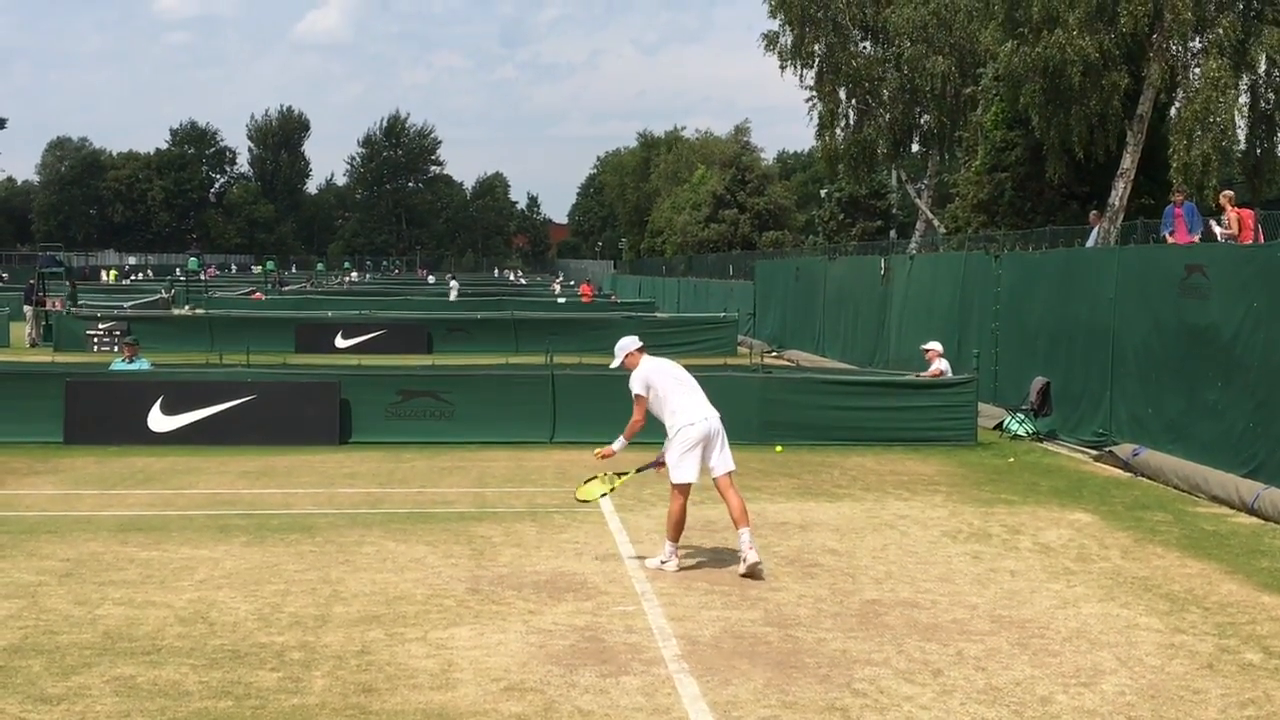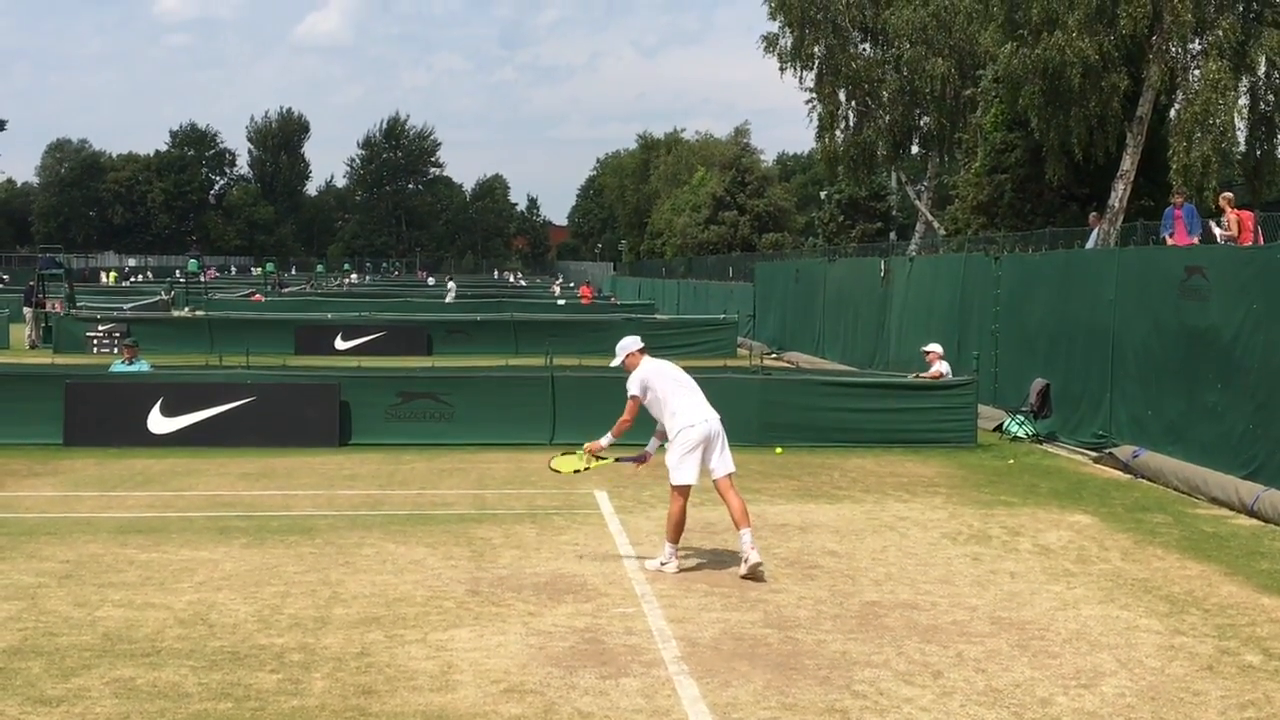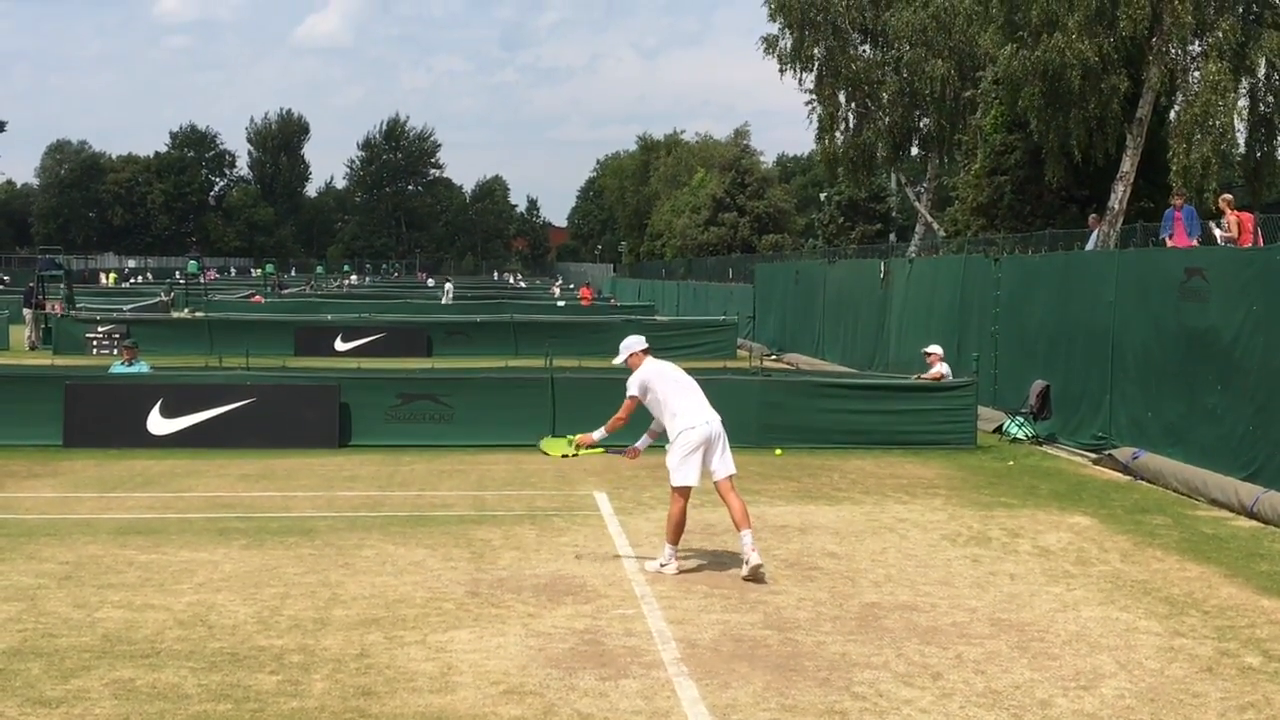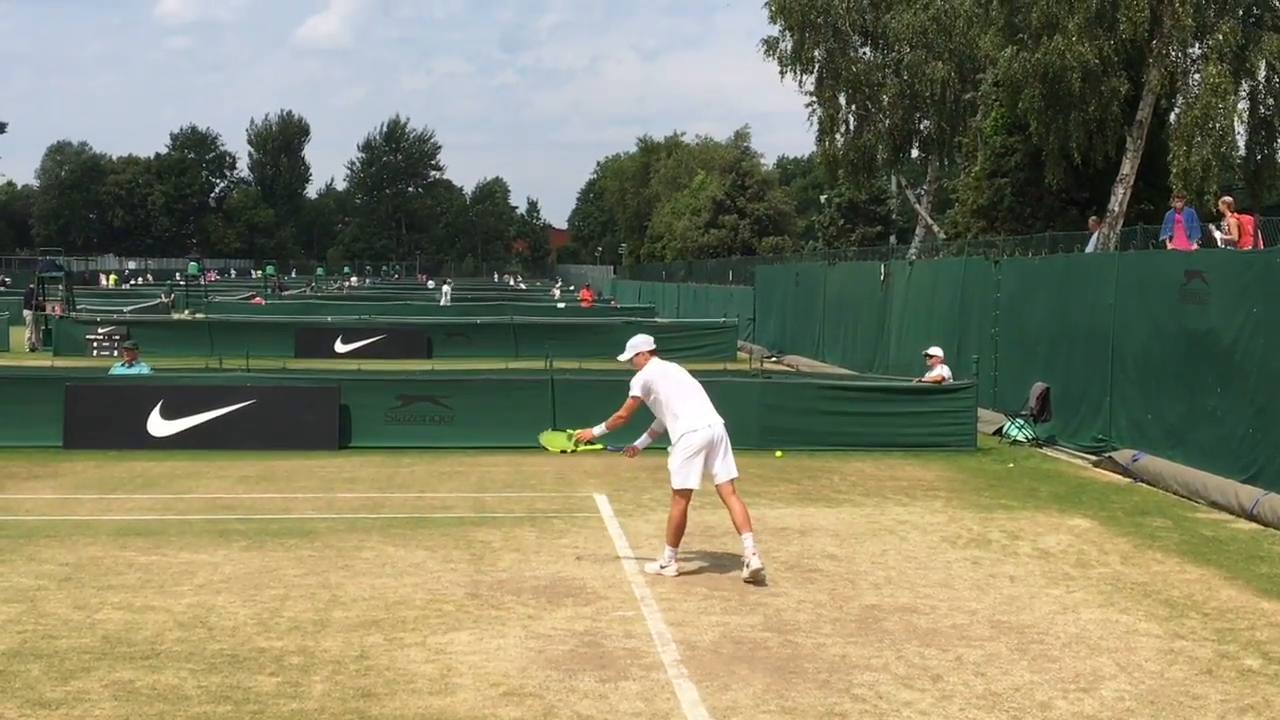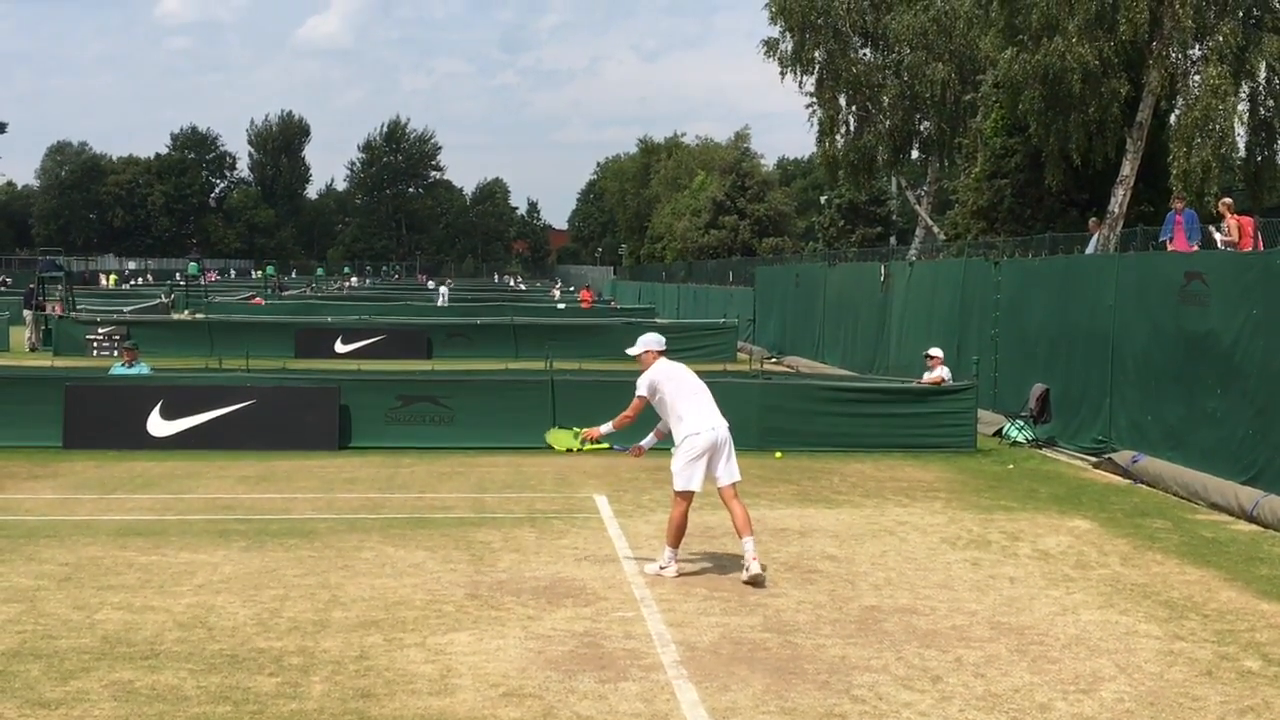
dt=0.1s
person 1, frame 1
left shoulder: (640, 374)
right shoulder: (667, 364)
left elbow: (638, 420)
left wrist: (616, 446)
right wrist: (667, 450)
left hip: (690, 428)
right hip: (712, 421)
left knee: (678, 495)
right knee: (727, 487)
left ankle: (670, 556)
right ankle: (748, 550)
person 1, frame 2
left shoulder: (638, 375)
right shoulder: (665, 366)
left elbow: (627, 419)
left wrist: (603, 442)
right wrist: (650, 450)
left hip: (689, 430)
right hip: (712, 422)
left knee: (678, 496)
right knee: (728, 489)
left ankle: (669, 558)
right ankle: (749, 549)
person 1, frame 3
left shoulder: (640, 376)
right shoulder: (668, 367)
left elbow: (622, 417)
left wrist: (595, 436)
right wrist: (640, 446)
left hip: (690, 432)
right hip: (713, 425)
left knee: (679, 498)
right knee: (728, 490)
left ankle: (669, 560)
right ankle: (750, 552)
person 1, frame 4
left shoulder: (644, 376)
right shoulder: (673, 369)
left elbow: (623, 415)
left wrist: (594, 432)
right wrist: (638, 444)
left hip: (691, 434)
right hip: (716, 428)
left knee: (680, 500)
right knee: (729, 494)
left ankle: (669, 561)
right ankle: (751, 555)
person 1, frame 5
left shoulder: (650, 376)
right shoulder: (680, 369)
left elbow: (630, 415)
left wrist: (602, 430)
right wrist: (645, 444)
left hip: (696, 437)
right hip: (720, 431)
left knee: (681, 501)
right knee: (731, 497)
left ankle: (668, 562)
right ankle: (751, 560)
